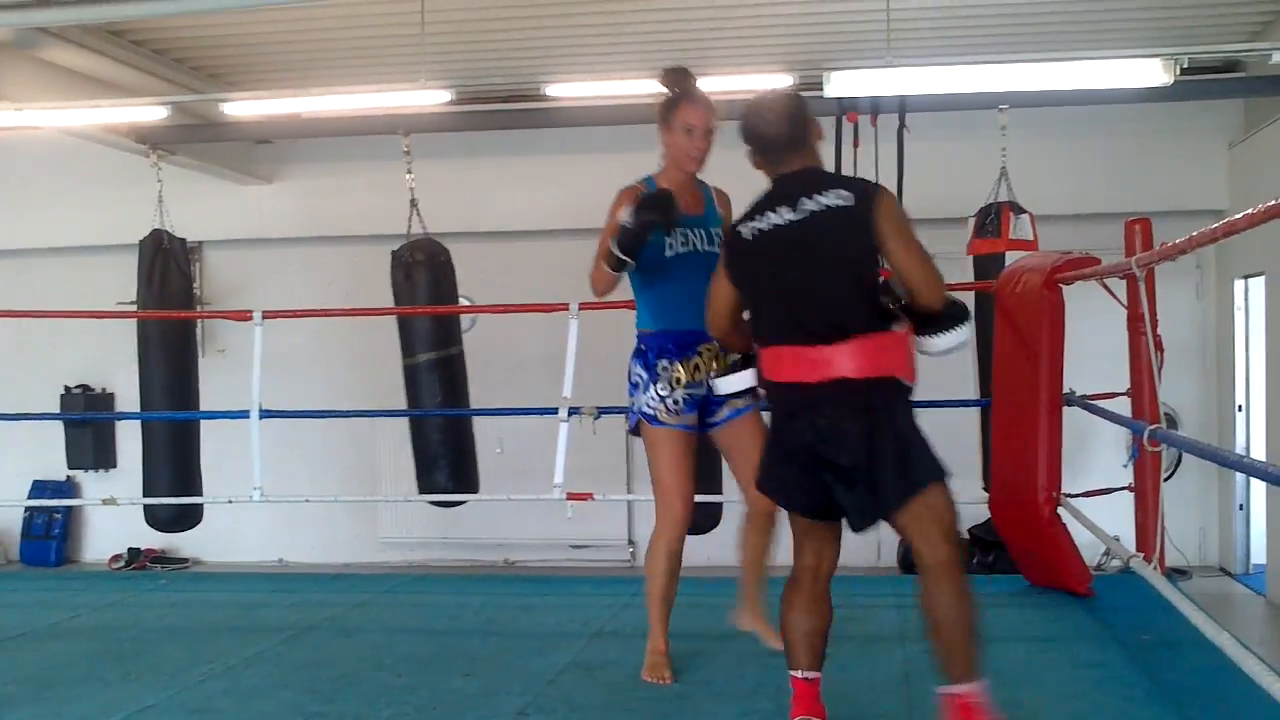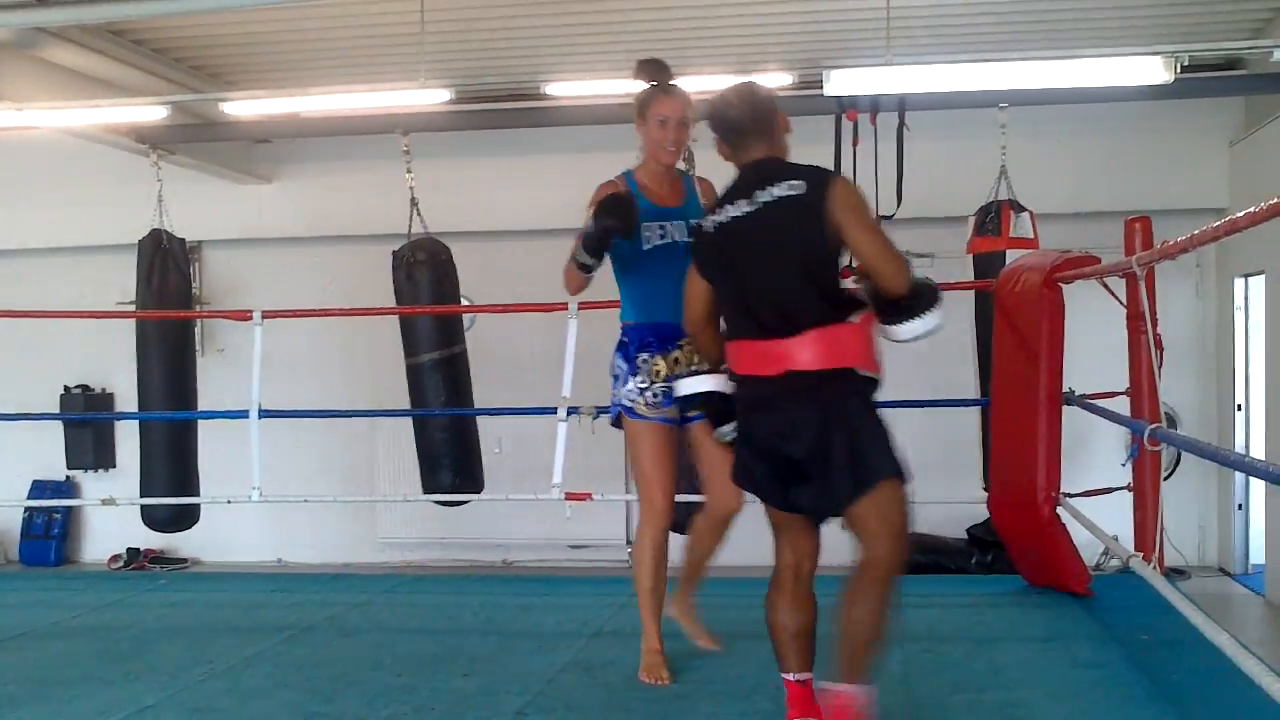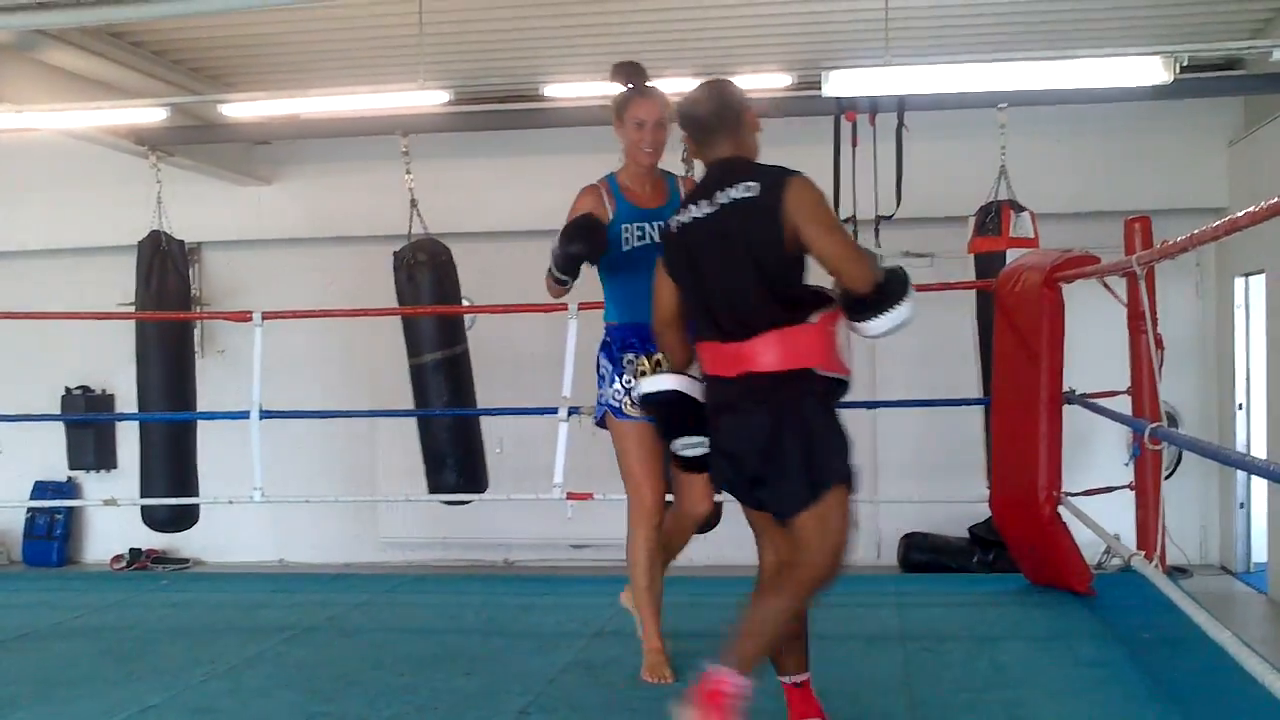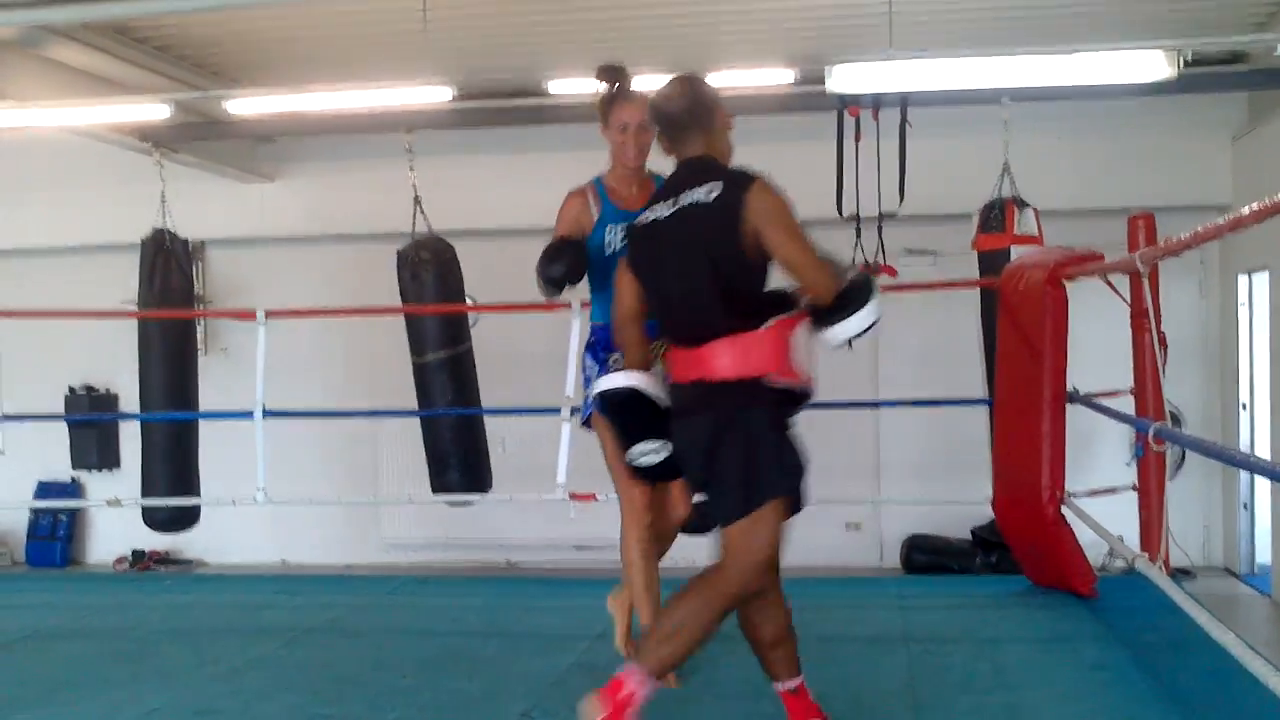
dt=0.1s
person 1, frame 1
left shoulder: (742, 232)
right shoulder: (866, 201)
left elbow: (722, 327)
right elbow: (933, 298)
right wrist: (904, 307)
left hip: (794, 413)
right hip: (866, 405)
left knee: (812, 566)
right knee: (940, 554)
person 1, frame 2
left shoulder: (712, 224)
right shoulder: (824, 189)
left elbow: (699, 324)
right elbow: (896, 281)
right wrist: (889, 287)
left hip: (761, 404)
right hip: (828, 395)
left knee: (795, 561)
right knee: (885, 550)
person 1, frame 3
left shoulder: (678, 223)
right shoulder: (784, 188)
left elbow: (667, 326)
right elbow: (862, 279)
left wrist: (687, 387)
right wrist: (883, 274)
left hip: (730, 404)
right hip: (790, 397)
left knee: (780, 560)
right knee: (815, 557)
person 1, frame 4
left shoulder: (644, 222)
right shoulder: (745, 191)
left elbow: (628, 326)
right elbow: (818, 282)
right wrist: (847, 282)
left hip: (694, 403)
right hip: (742, 404)
left knee: (756, 560)
right knee: (747, 568)
person 2, frame 1
left shoulder: (720, 201)
right shoulder: (637, 199)
right elbow: (600, 285)
right wrist: (627, 241)
left hip: (723, 361)
right hip: (664, 366)
left knee: (765, 496)
right knee: (676, 516)
left ankle: (751, 608)
right ankle: (657, 641)
person 2, frame 2
left shoulder: (702, 192)
right shoulder: (615, 194)
right elbow: (574, 284)
right wrist: (590, 248)
left hip: (701, 353)
right hip: (644, 357)
left knee: (726, 499)
right knee: (660, 508)
left ankle: (680, 597)
right ankle: (651, 641)
person 2, frame 3
left shoulder: (686, 191)
right shoulder: (596, 197)
right elbow: (556, 290)
right wrist: (567, 260)
right hip: (627, 356)
left knee: (699, 502)
right knee: (648, 508)
left ankle: (638, 591)
right ankle: (652, 640)
person 2, frame 4
right shoulder: (584, 201)
right elbow: (553, 286)
right wrist: (554, 273)
right hip: (612, 360)
left knee: (675, 508)
right knee: (639, 508)
left ankle: (626, 596)
